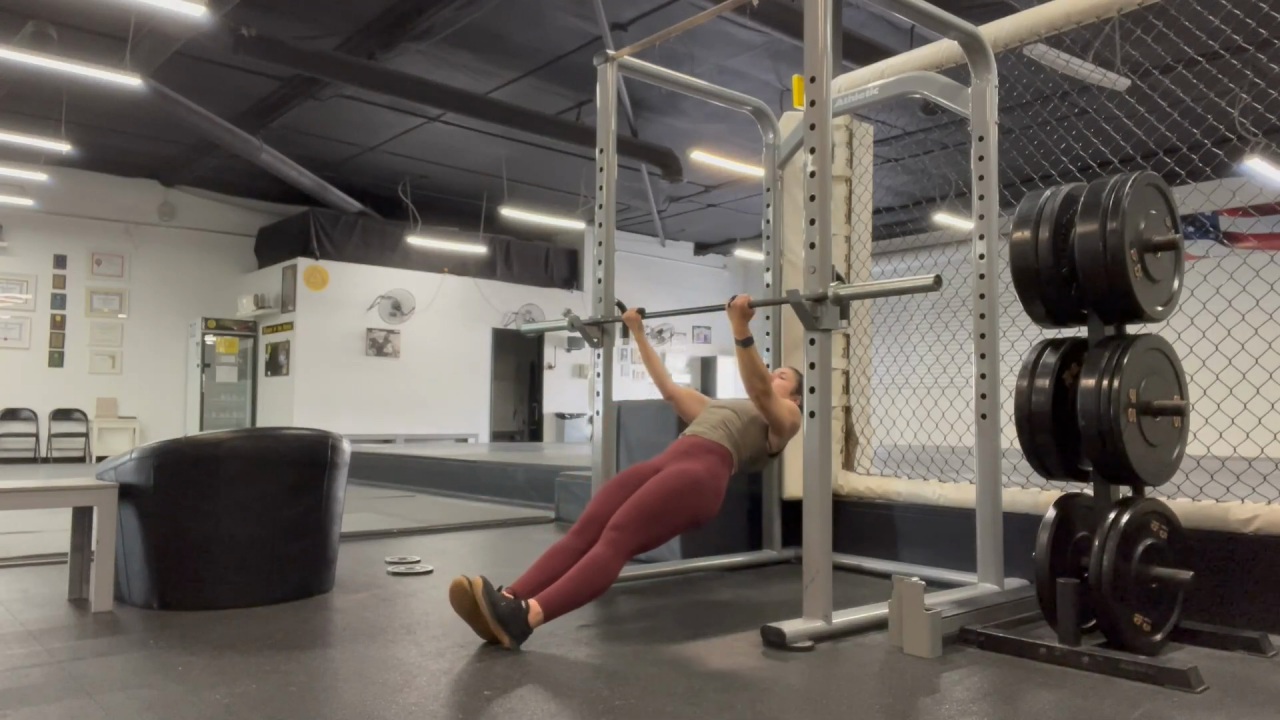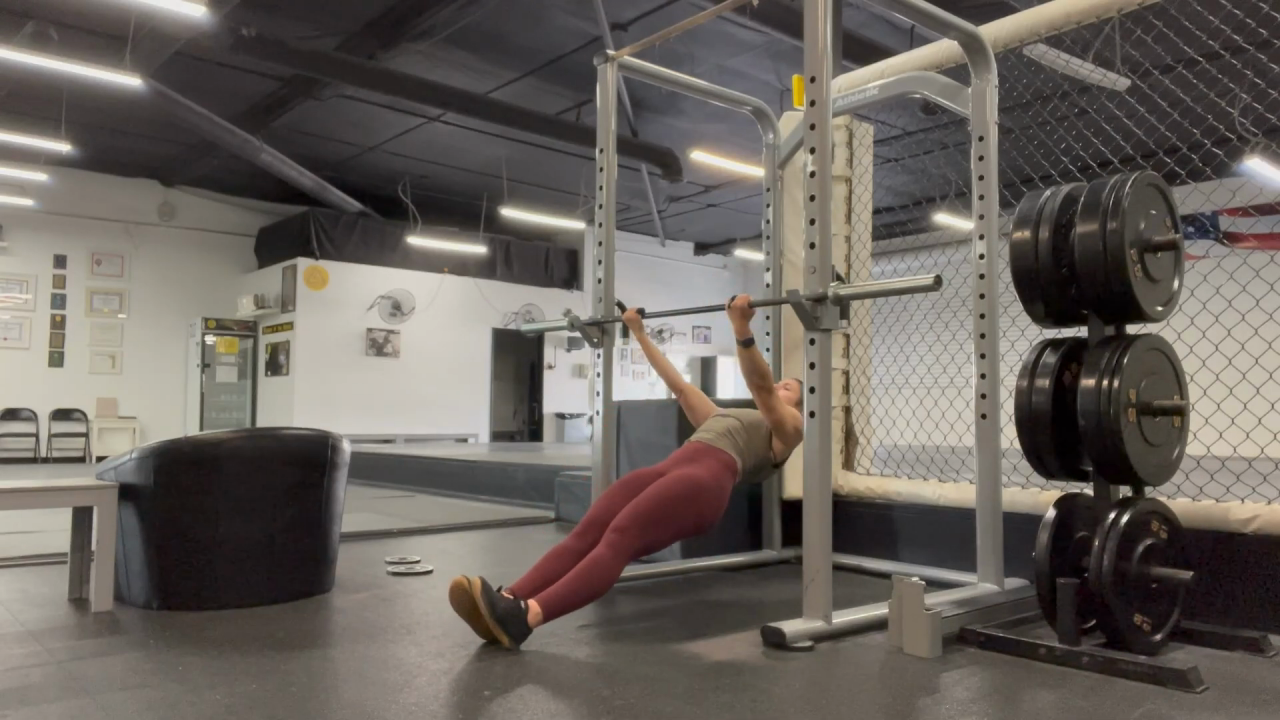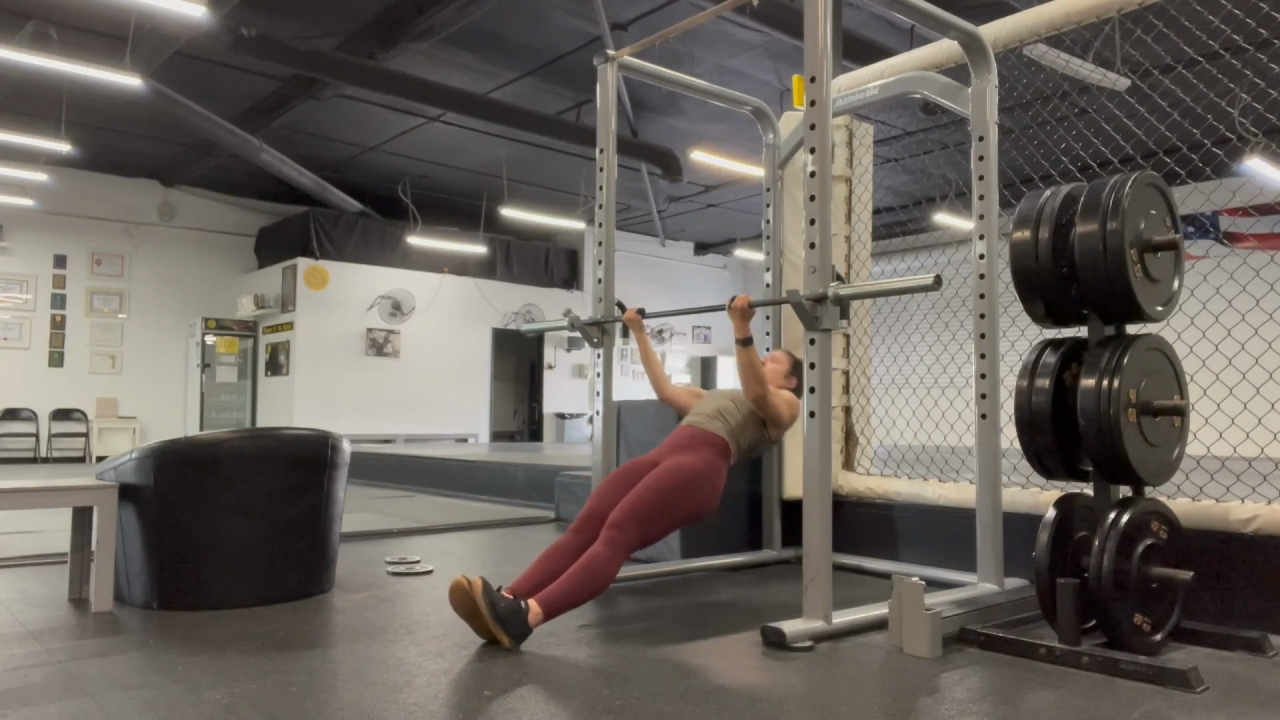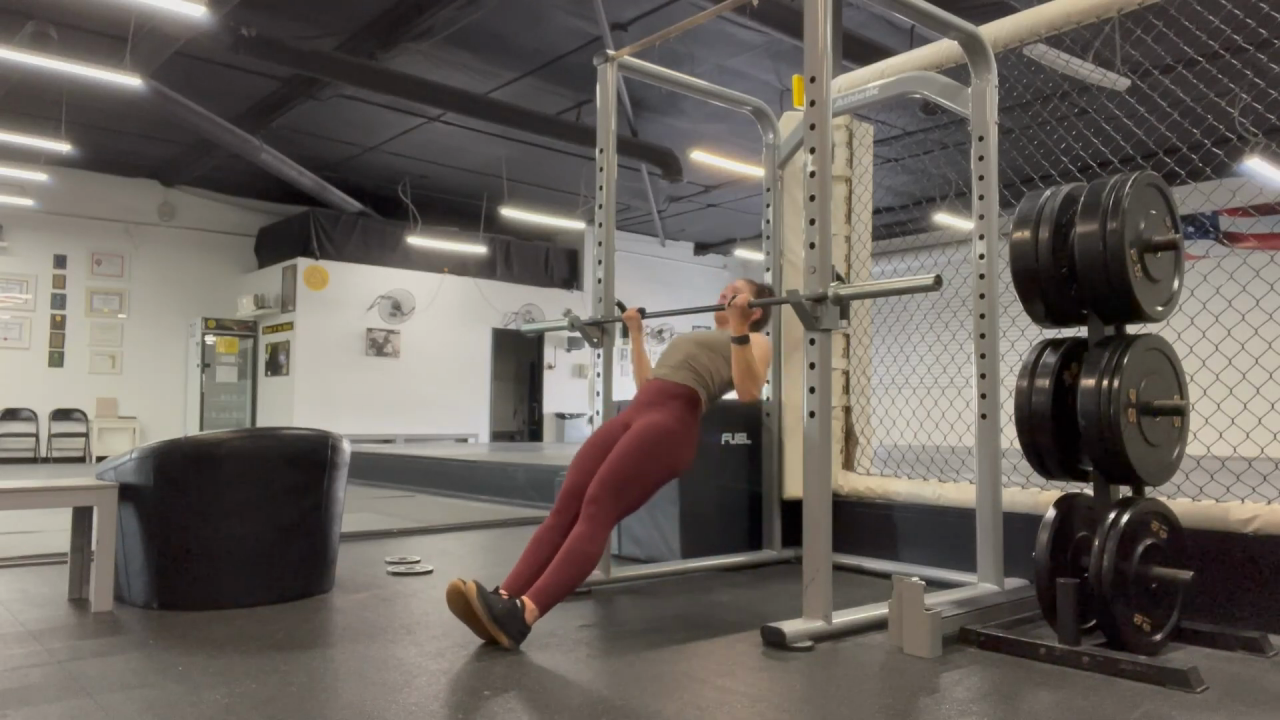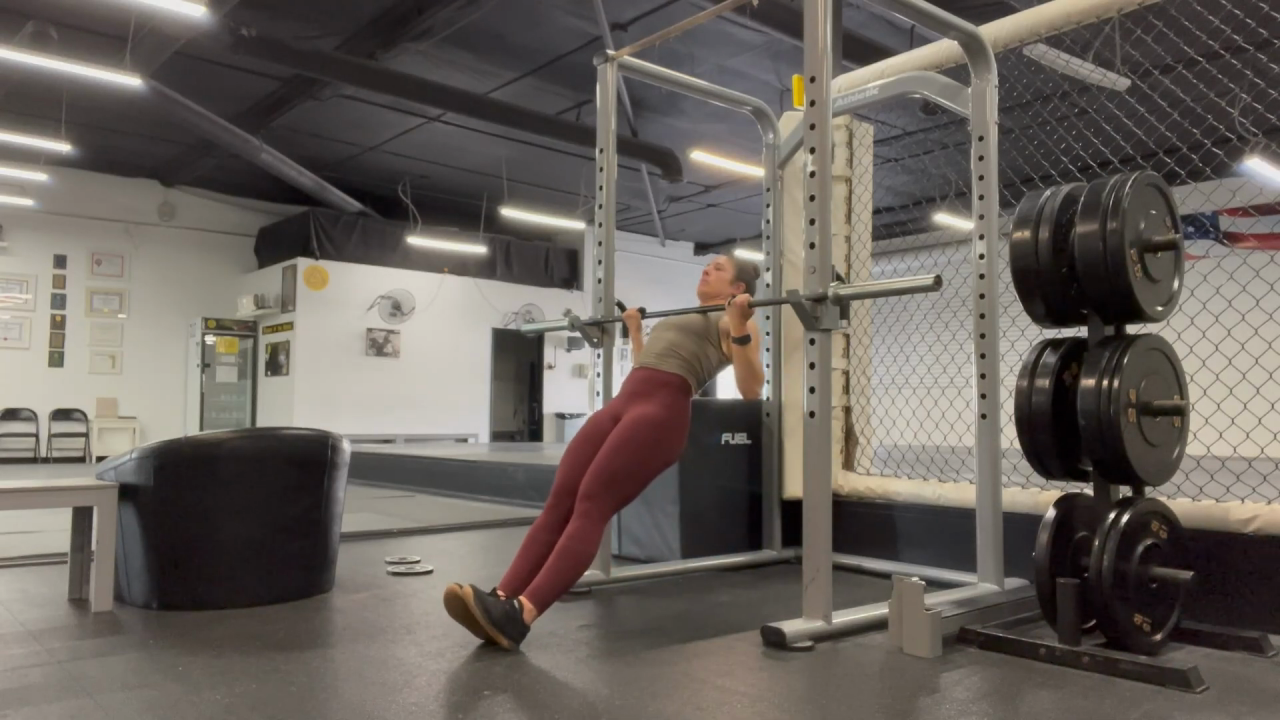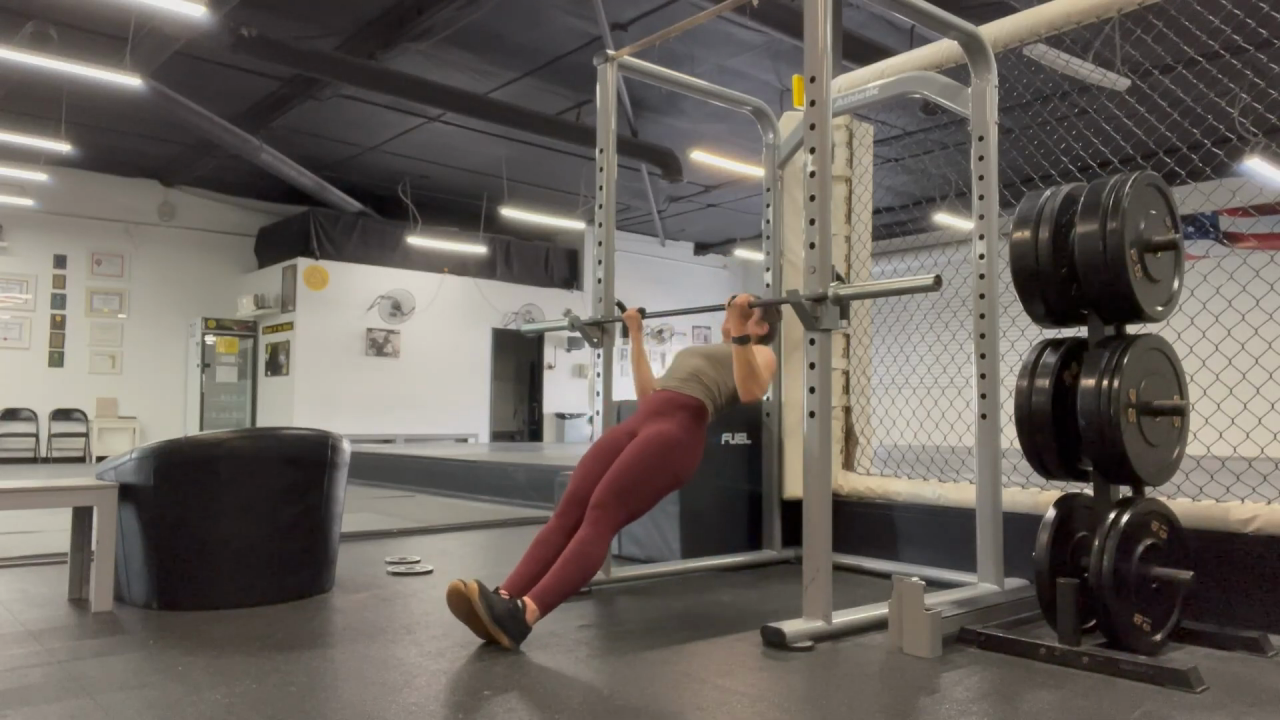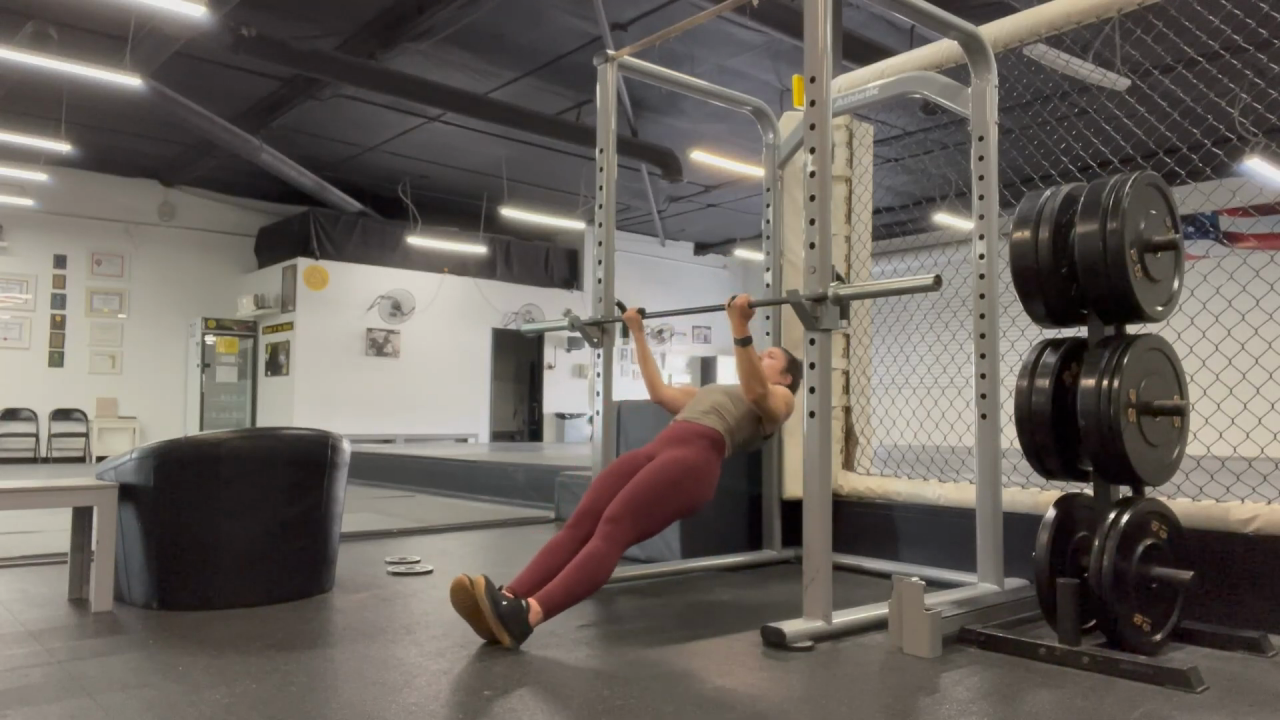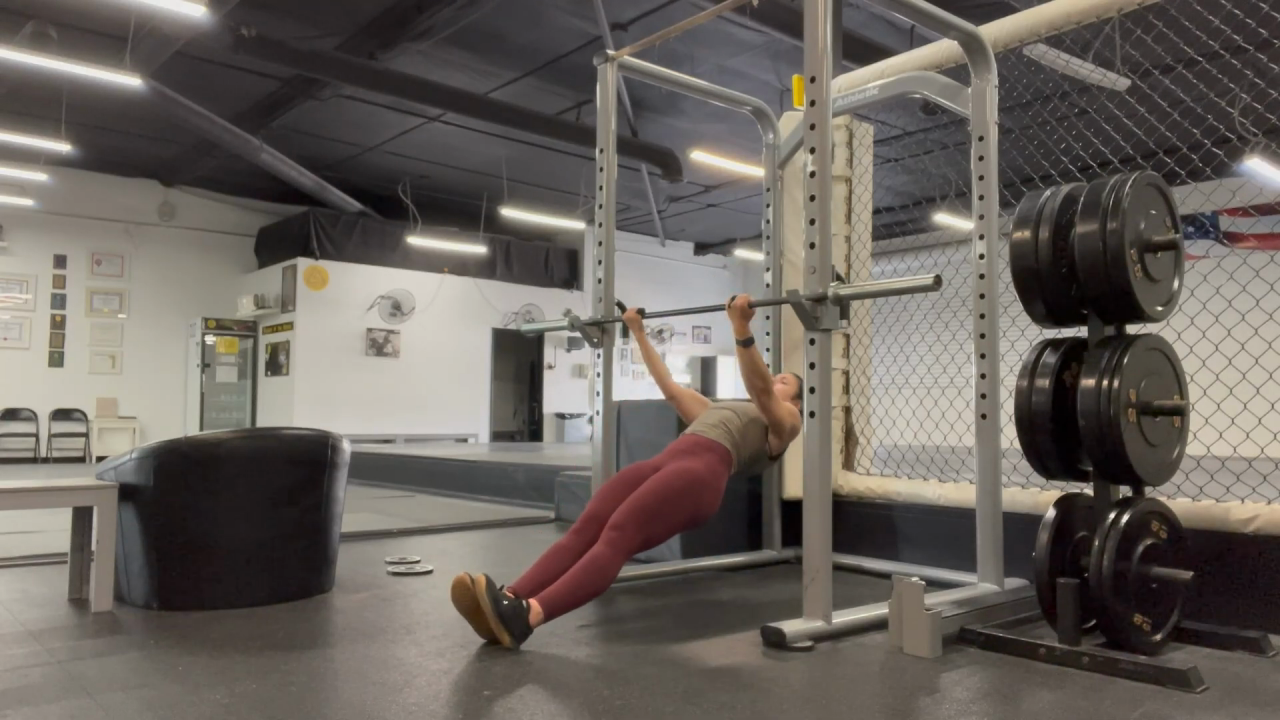
dt=0.3s
person 1, frame 1
left shoulder: (785, 418)
right shoulder: (719, 407)
left elbow: (759, 390)
right elbow: (670, 389)
left wrist: (742, 330)
right wrist: (639, 334)
left hip: (702, 472)
right hip: (662, 461)
left knee: (616, 537)
right knee: (584, 531)
left ankle: (525, 618)
right ankle: (508, 602)
person 1, frame 2
left shoulder: (788, 428)
right shoulder: (722, 419)
left elbow: (761, 386)
right elbow: (680, 386)
left wrist: (743, 329)
right wrist: (640, 333)
left hip: (706, 480)
right hip: (668, 469)
left knee: (618, 540)
right knee: (585, 534)
left ankle: (523, 618)
right ankle: (507, 602)
person 1, frame 3
left shoulder: (783, 406)
right shoulder: (717, 398)
left elbow: (757, 392)
right elbow: (666, 391)
left wrist: (743, 330)
right wrist: (640, 334)
left hip: (701, 466)
right hip: (661, 455)
left knee: (615, 536)
right knee: (582, 530)
left ankle: (524, 618)
right ankle: (507, 601)
person 1, frame 4
left shoulder: (754, 341)
right shoulder: (698, 338)
left elbow: (749, 391)
left wrist: (738, 330)
right wrist: (636, 334)
left hip: (672, 422)
right hip: (633, 413)
left knee: (596, 512)
right knee: (565, 509)
left ankle: (522, 615)
right ankle: (502, 601)
person 1, frame 5
left shoulder: (733, 324)
right shoulder: (686, 322)
left elbow: (751, 390)
left wrist: (739, 324)
right wrist: (635, 331)
left hip: (662, 411)
right hip: (622, 402)
left knee: (590, 507)
right knee: (559, 505)
left ankle: (520, 615)
right ankle: (501, 601)
person 1, frame 6
left shoulder: (760, 356)
right shoulder: (698, 352)
left elbow: (750, 392)
right elbow: (646, 391)
left wrist: (739, 330)
right wrist: (636, 335)
left hip: (681, 428)
right hip: (639, 421)
left knee: (599, 517)
right knee: (568, 513)
left ankle: (521, 616)
right ankle: (504, 600)
person 1, frame 7
left shoulder: (780, 400)
right shoulder: (711, 392)
left elbow: (756, 394)
right elbow: (659, 393)
left wrist: (741, 329)
right wrist: (639, 335)
left hip: (695, 457)
right hip: (655, 447)
left knee: (612, 530)
right knee: (579, 525)
left ankle: (526, 616)
right ankle: (507, 601)
person 1, frame 8
left shoulder: (783, 423)
right shoulder: (719, 411)
left elbow: (760, 389)
right elbow: (671, 388)
left wrist: (742, 330)
right wrist: (639, 334)
left hip: (702, 473)
right hip: (663, 461)
left knee: (616, 536)
right knee: (584, 530)
left ankle: (525, 617)
right ankle: (509, 601)
